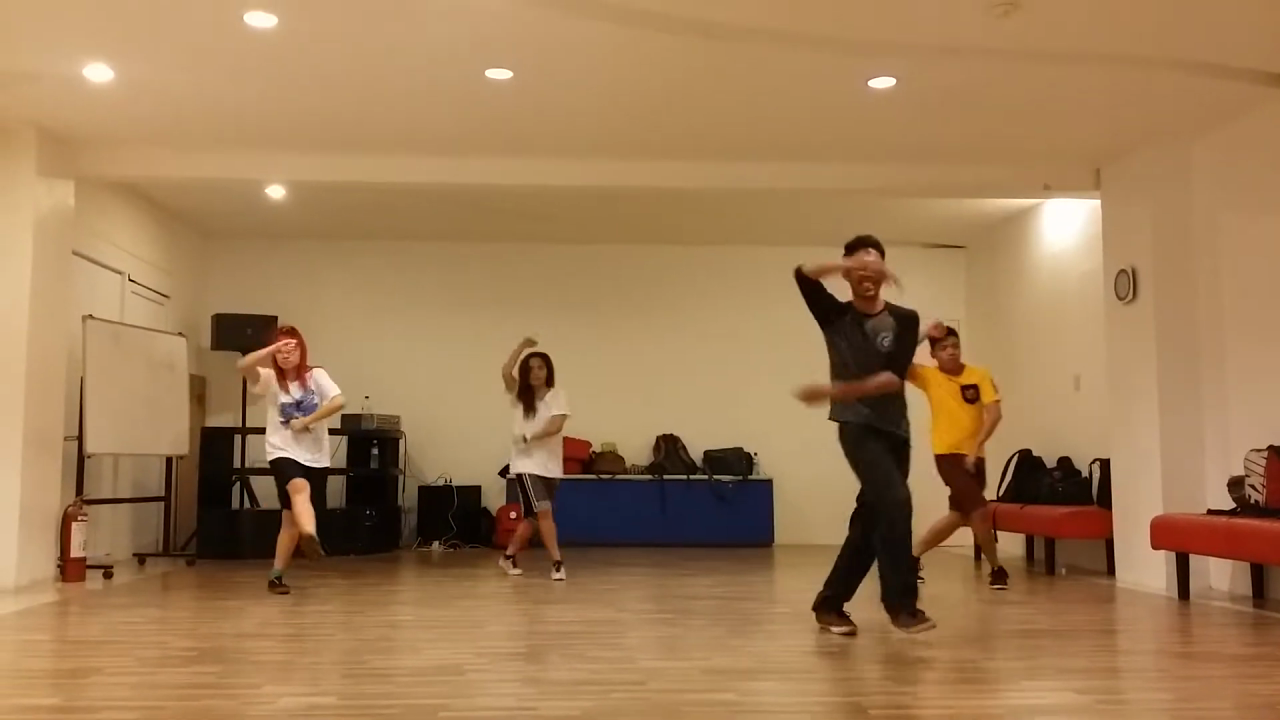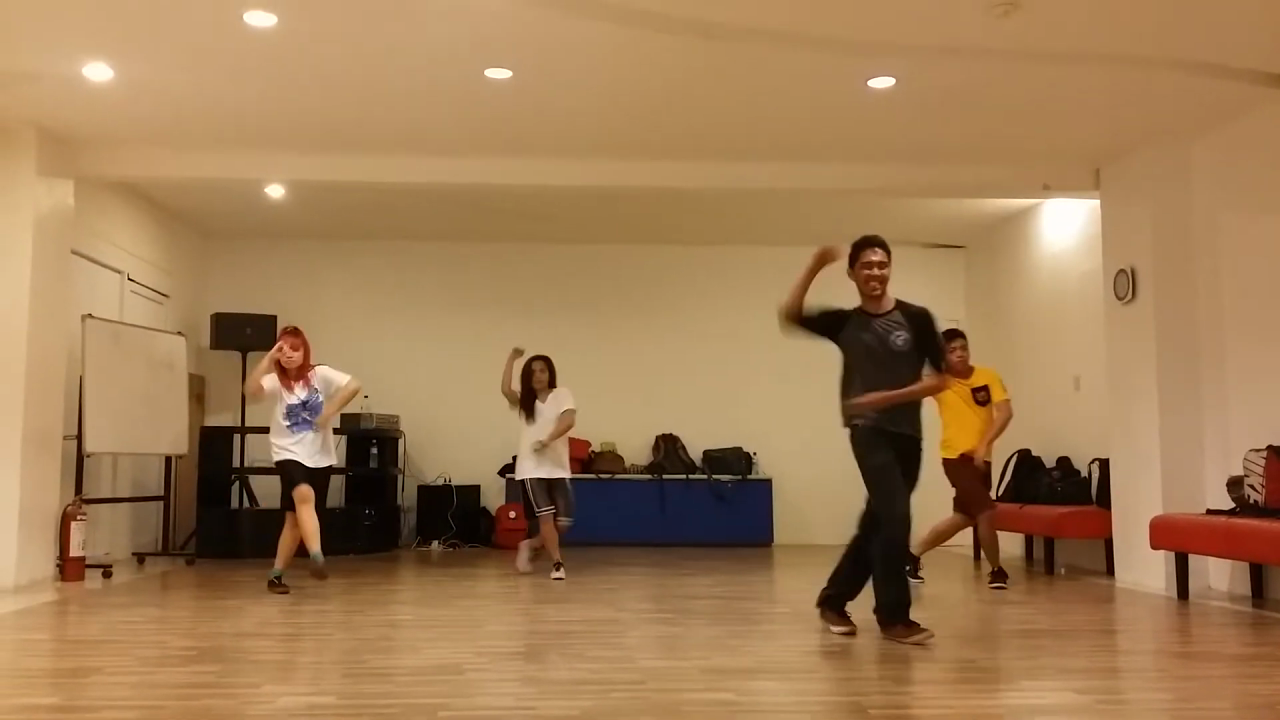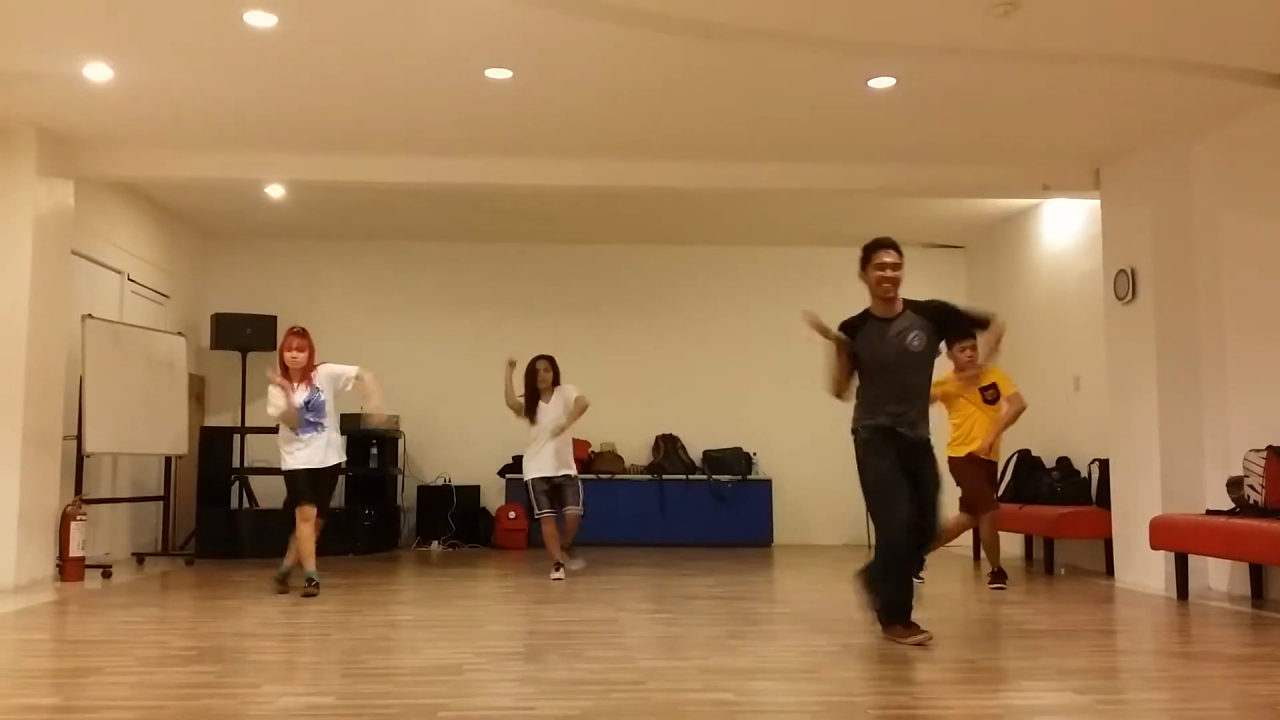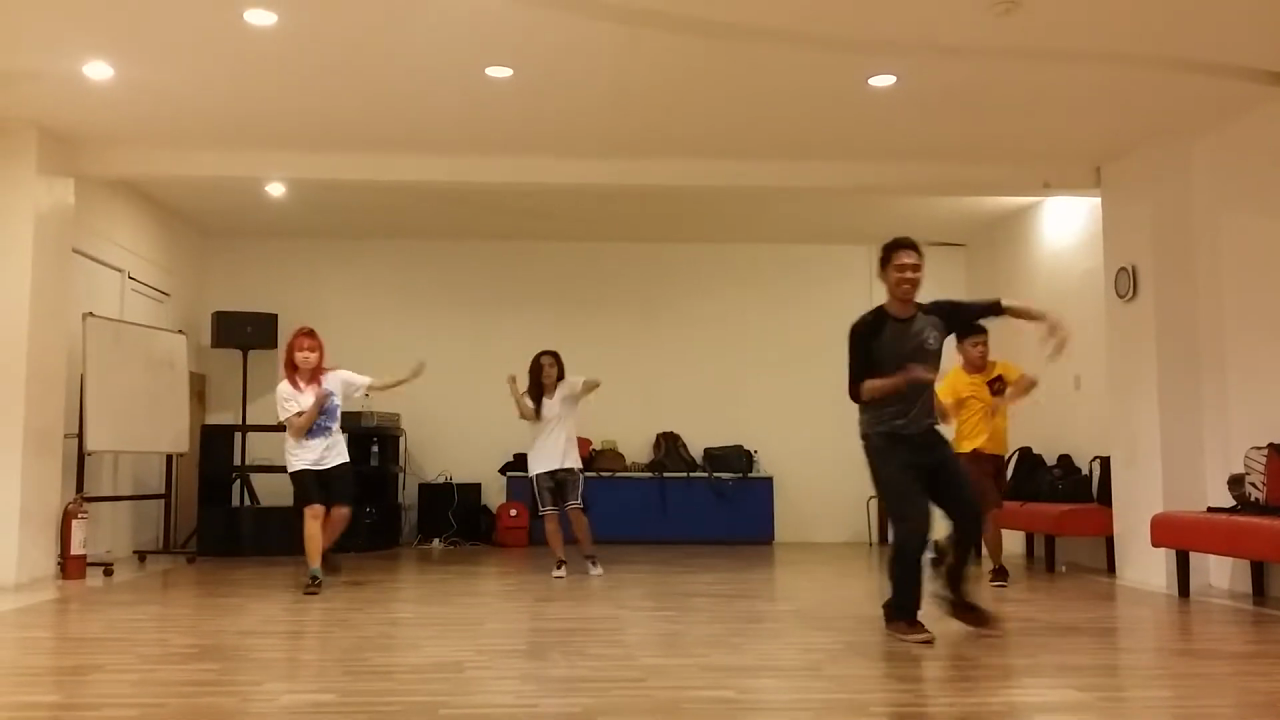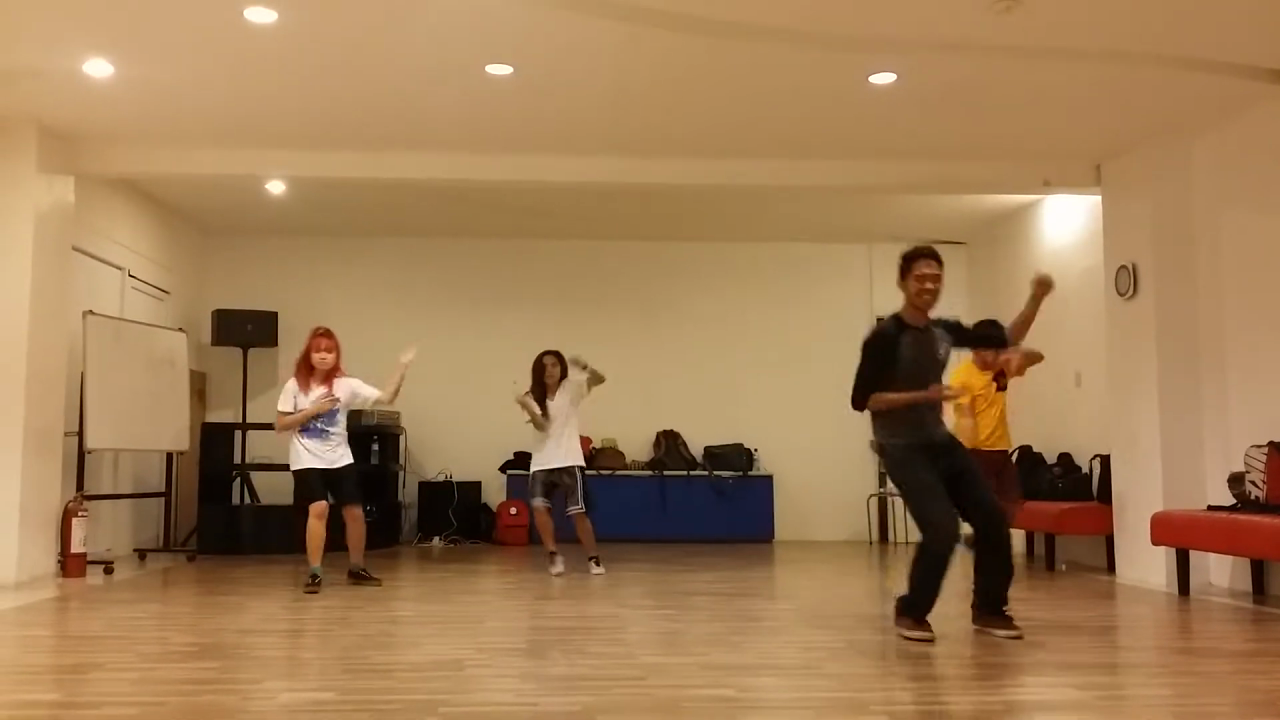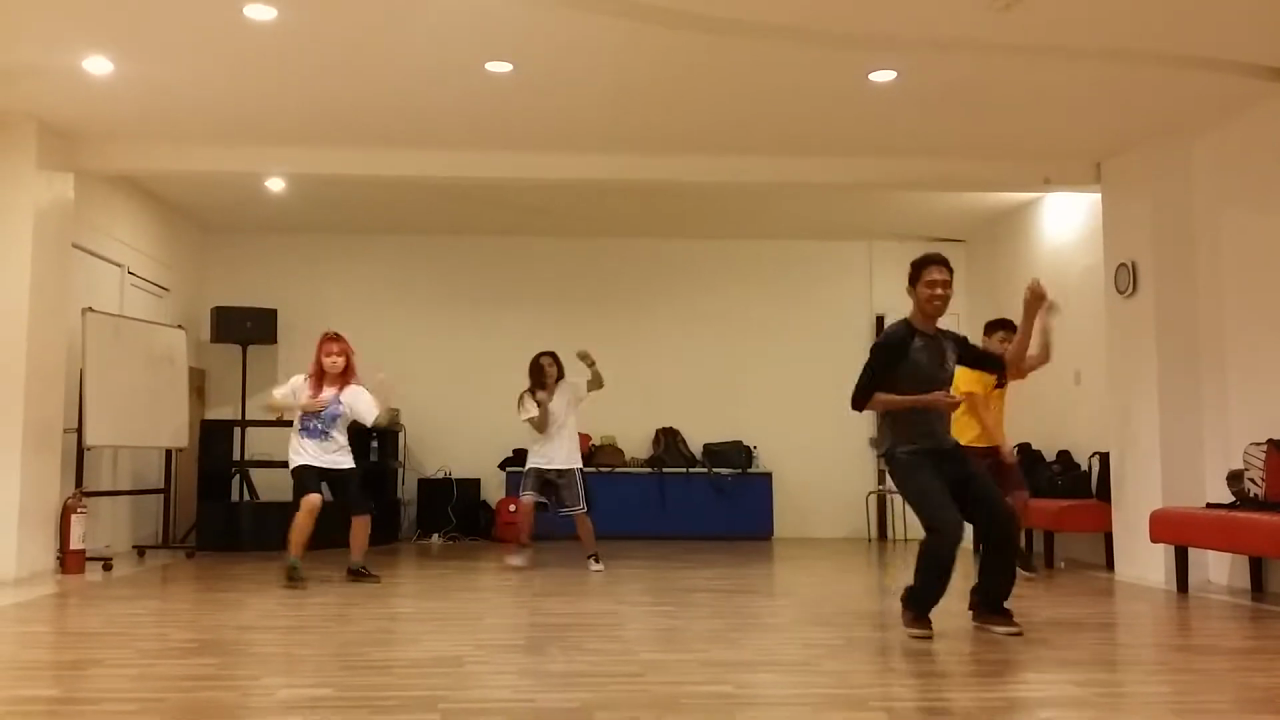
dt=0.1s
person 1, frame 1
left shoulder: (905, 319)
right shoulder: (835, 315)
left elbow: (894, 379)
right elbow: (803, 276)
left wrist: (836, 390)
right wrist: (852, 267)
left hip: (895, 431)
right hip: (857, 427)
left knee: (870, 522)
right knee: (894, 502)
left ankle: (830, 604)
right ankle: (902, 604)
person 1, frame 2
left shoulder: (914, 318)
right shoulder: (841, 321)
left elbow: (938, 378)
right elbow: (790, 316)
left wrist: (889, 397)
right wrist: (816, 266)
left hip: (906, 435)
right hip: (868, 431)
left knee: (879, 524)
right knee: (891, 515)
left ankle: (834, 598)
right ankle: (894, 615)
person 1, frame 3
left shoulder: (930, 315)
right shoulder: (856, 329)
left elbow: (988, 322)
right elbow: (840, 392)
right wrist: (838, 349)
left hip: (916, 437)
right hip: (875, 437)
left knee: (923, 529)
right knee: (896, 522)
left ankle: (877, 578)
right ankle: (895, 615)
person 1, frame 4
left shoulder: (939, 315)
right shoulder: (866, 329)
left elbow: (993, 307)
right elbow: (859, 392)
left wrist: (1044, 319)
right wrist: (906, 377)
left hip: (925, 434)
right hip: (886, 439)
left knee: (969, 514)
right knee: (912, 527)
left ankle: (956, 595)
right ankle: (901, 614)
person 1, frame 5
left shoulder: (945, 331)
right shoulder: (885, 336)
right elbow: (863, 401)
right wrist: (926, 395)
left hip: (938, 440)
right hip: (902, 447)
left knee: (992, 519)
right knee: (942, 528)
left ankle: (989, 609)
right ankle: (912, 612)
person 1, frame 6
left shoulder: (953, 342)
right shoulder: (896, 340)
left elbow: (1005, 366)
right elbow: (862, 399)
left wrist: (1029, 313)
right wrist: (925, 400)
left hip: (945, 449)
right hip: (909, 454)
left knee: (1000, 519)
right knee: (947, 526)
left ankle: (988, 605)
right ankle: (917, 606)
person 2, frame 1
left shoulder: (316, 376)
right shoulder: (269, 379)
left elbow: (338, 402)
right elbow: (242, 366)
left wrist: (306, 421)
right wrist: (272, 349)
left hip: (315, 457)
right hip: (283, 453)
left knee: (291, 517)
right knee: (299, 488)
left ankle: (276, 575)
right ankle: (310, 537)
person 2, frame 2
left shoulder: (320, 374)
right shoulder: (272, 382)
left elbow: (353, 386)
right elbow: (251, 392)
left wrist: (330, 412)
right wrist: (271, 362)
left hip: (320, 459)
right hip: (289, 456)
left knee: (295, 518)
right knee: (303, 495)
left ankle: (276, 575)
right ankle: (317, 558)
person 2, frame 3
left shoulder: (326, 373)
right shoulder: (278, 388)
left elbow: (362, 374)
right elbow: (290, 422)
left wrist: (374, 398)
right wrist: (285, 397)
left hip: (329, 458)
right hip: (297, 460)
left knee: (316, 518)
right knee: (306, 513)
left ankle: (285, 571)
right ankle: (311, 577)
person 2, frame 4
left shoulder: (335, 378)
right shoulder: (286, 389)
left elbow: (375, 385)
right elbow: (296, 429)
left wrist: (405, 377)
right wrist: (316, 404)
left hip: (335, 458)
right hip: (303, 461)
left knee: (341, 512)
right knee: (314, 512)
left ankle: (321, 549)
right ankle: (315, 575)
person 2, frame 5
left shoulder: (346, 385)
right shoulder: (295, 385)
left elbow: (386, 399)
right elbow: (281, 424)
left wrist: (401, 371)
right wrist: (312, 409)
left hip: (339, 459)
right hip: (307, 461)
left knee: (355, 512)
right knee: (319, 509)
left ankle: (357, 569)
right ankle: (314, 574)
person 2, frame 6
left shoulder: (354, 392)
right shoulder: (303, 382)
left elbow: (379, 421)
right elbow: (272, 402)
right wrist: (300, 405)
left hip: (341, 461)
right hip: (306, 459)
left knee: (361, 515)
right knee: (311, 503)
left ankle: (356, 567)
right ankle: (293, 564)
person 3, frame 1
left shoulder: (980, 376)
right shoulder: (928, 377)
left elbow: (995, 414)
left wrist: (975, 447)
right wrist: (925, 334)
left hip: (973, 457)
right hip: (948, 456)
left knee: (959, 516)
right knee: (980, 511)
left ankle: (912, 556)
right ankle: (996, 568)
person 3, frame 2
left shoulder: (988, 377)
left elbow: (1006, 412)
left wrist: (986, 443)
left hip: (981, 459)
right hip: (957, 458)
left knee: (964, 516)
right knee: (985, 513)
left ankle: (913, 555)
right ankle: (996, 569)
person 3, frame 3
left shoulder: (995, 375)
right shoulder: (947, 383)
left elbow: (1019, 404)
left wrist: (994, 433)
left hip: (988, 458)
right hip: (964, 458)
left knee: (971, 517)
right knee: (989, 513)
right ankle: (996, 570)
person 3, frame 4
left shoulder: (999, 370)
right shoulder: (953, 381)
left elbow: (1029, 382)
right elbow: (943, 414)
left wrist: (1009, 396)
left hip: (994, 456)
right hip: (970, 455)
left knee: (988, 513)
right knee: (991, 510)
left ankle: (947, 546)
right ankle: (998, 567)
person 3, frame 5
left shoulder: (1004, 368)
right shoulder: (962, 375)
left elbow: (1037, 357)
right elbow: (965, 417)
left hip: (1000, 449)
right hip: (974, 451)
left knee: (1012, 505)
person 3, frame 6
left shoulder: (1005, 368)
right shoulder: (968, 368)
left elbow: (1042, 358)
right elbow: (979, 411)
left wrist: (1044, 320)
right wrist: (1003, 443)
left hip: (994, 446)
right hip: (967, 446)
left knee: (1019, 496)
left ankle: (1017, 551)
person 4, frame 1
left shoulder: (557, 395)
right shoulder: (518, 393)
left elbow: (557, 426)
right elbow: (505, 372)
left wrist: (528, 437)
right wrist: (522, 347)
left hip: (550, 466)
right hip: (525, 464)
left knee: (533, 517)
right knee: (544, 511)
left ankle: (509, 556)
right ankle: (557, 561)
person 4, frame 2
left shoulder: (560, 395)
right shoulder: (524, 399)
left elbow: (569, 422)
right elbow: (506, 390)
left wrist: (545, 441)
right wrist: (512, 358)
left hip: (558, 468)
right hip: (531, 469)
left knee: (562, 521)
right knee: (545, 516)
left ankle: (529, 545)
right ankle: (557, 563)
person 4, frame 3
left shoulder: (566, 392)
right shoulder: (528, 402)
left elbow: (583, 403)
right elbow: (511, 403)
left wrist: (566, 422)
right wrist: (509, 371)
left hip: (564, 467)
right hip: (537, 468)
left knee: (572, 514)
right knee: (547, 517)
left ankle: (565, 548)
right ankle: (558, 563)
person 4, frame 4
left shoulder: (568, 388)
right shoulder: (530, 397)
left elbow: (594, 384)
right elbow: (526, 415)
left wrist: (581, 390)
right wrist: (514, 389)
left hip: (567, 460)
right hip: (539, 463)
left knee: (575, 510)
right knee: (549, 514)
left ankle: (590, 557)
right ankle: (560, 561)
person 4, frame 5
left shoulder: (572, 386)
right shoulder: (533, 397)
left elbow: (599, 379)
right elbow: (541, 426)
left wrist: (585, 368)
right wrist: (525, 406)
left hip: (570, 460)
right hip: (543, 462)
left knee: (578, 513)
right knee: (539, 507)
left ankle: (594, 558)
right ankle: (553, 553)
person 4, frame 6
left shoulder: (569, 387)
right shoulder: (529, 398)
left elbow: (597, 384)
right elbow: (540, 428)
left wrist: (590, 364)
right wrist: (542, 408)
left hip: (568, 462)
right hip: (539, 462)
left knee: (580, 514)
right knee: (526, 503)
left ankle: (592, 556)
right ankle: (523, 547)
